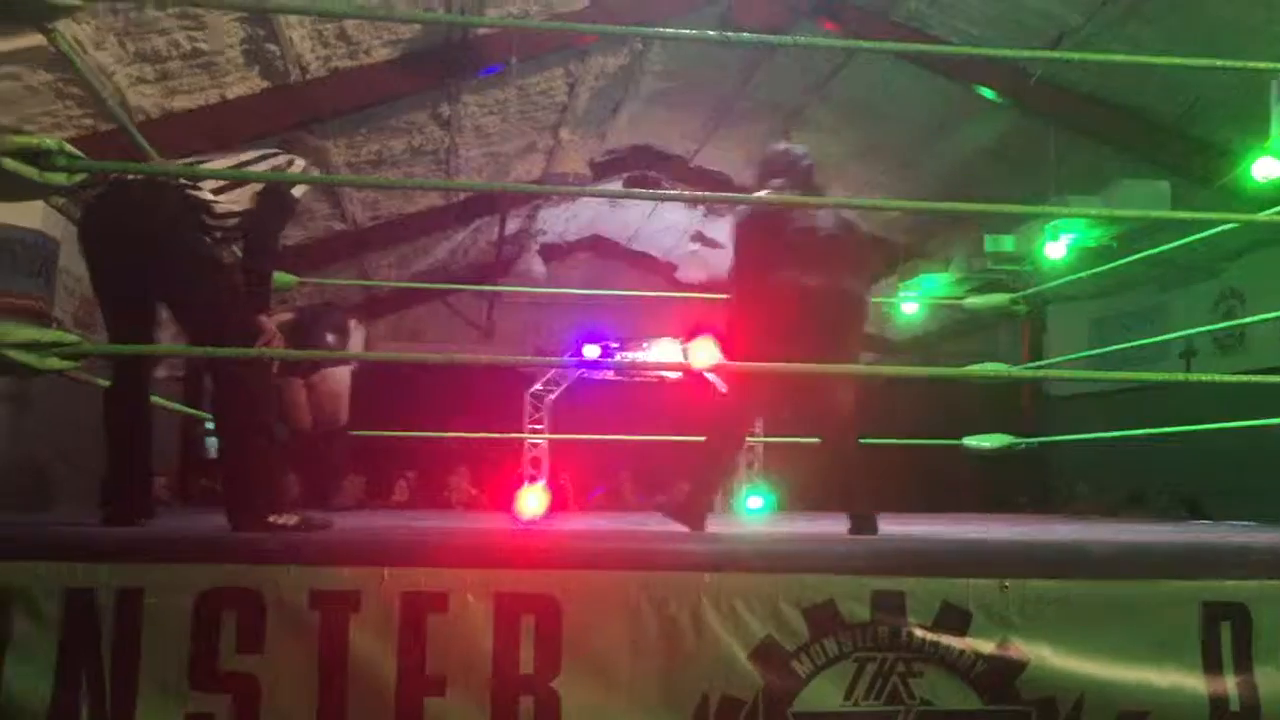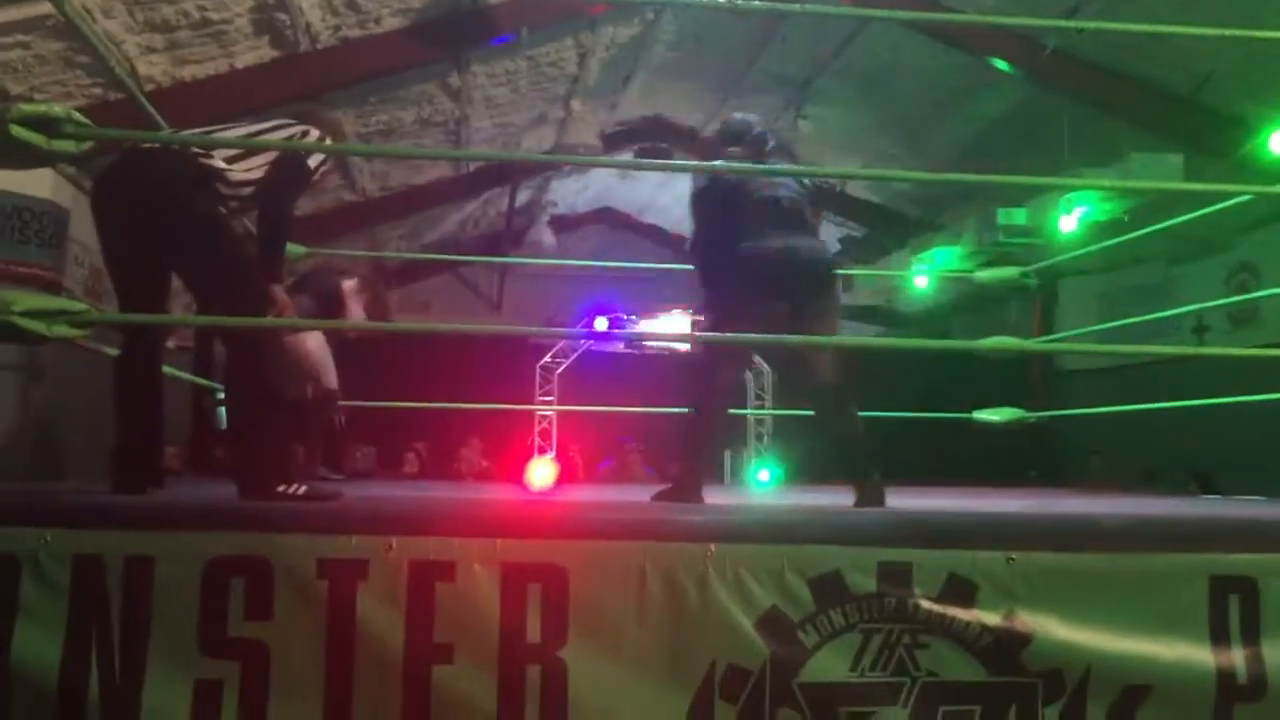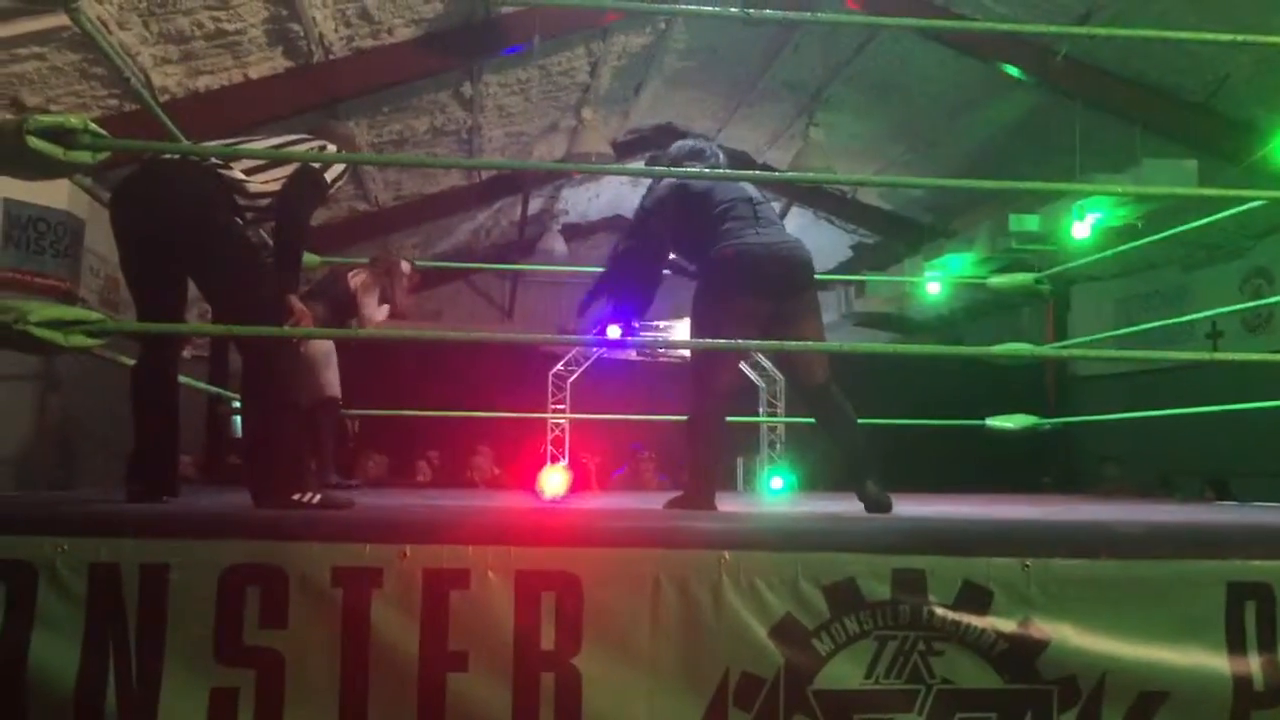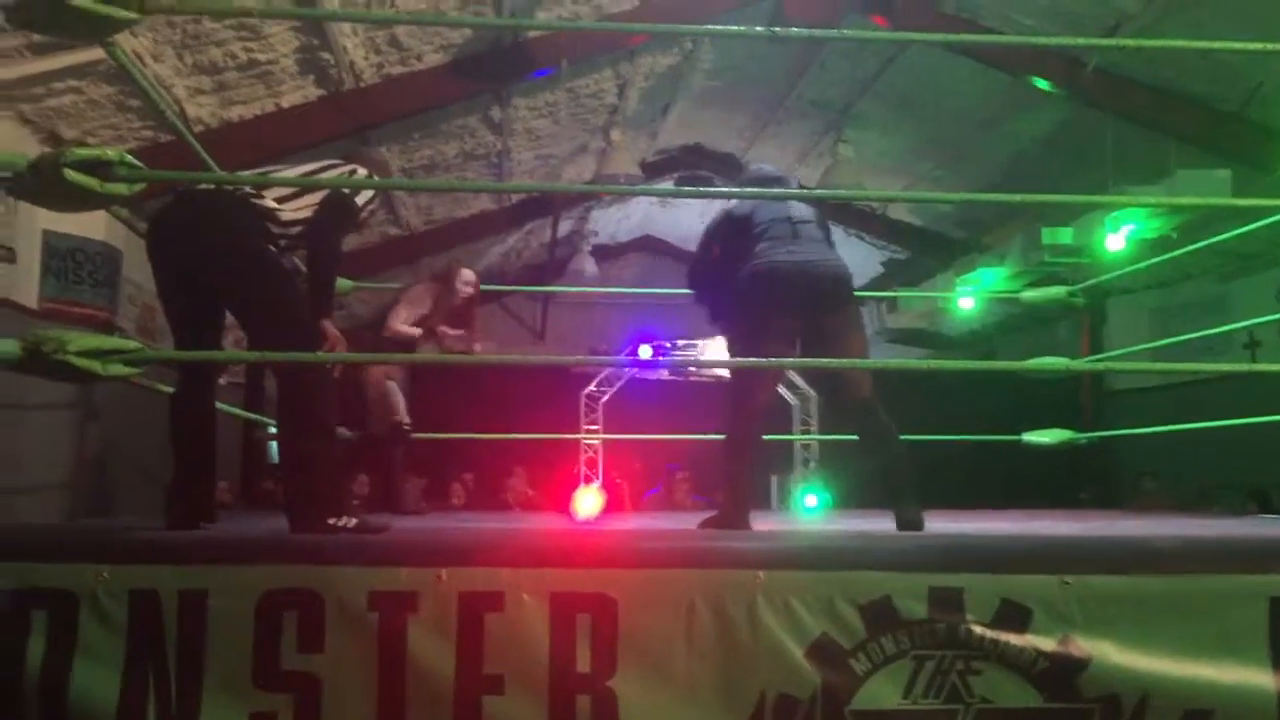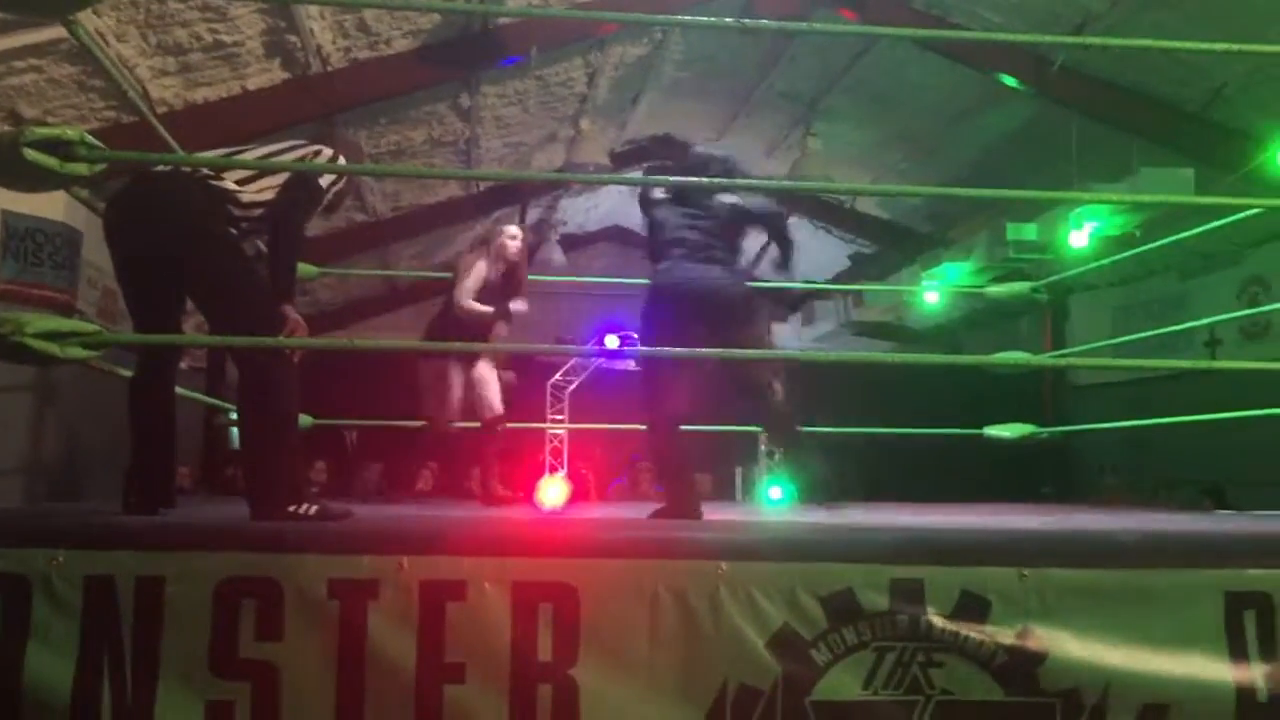
dt=0.5s
person 1, frame 1
left shoulder: (247, 164)
right shoulder: (301, 169)
right elbow: (262, 227)
right wrist: (258, 310)
left hip: (104, 210)
right hip: (167, 219)
left knee: (131, 361)
right knee: (241, 357)
left ankle: (123, 503)
right ankle: (258, 508)
person 1, frame 2
left shoulder: (258, 133)
right shoulder: (317, 139)
right elbow: (276, 196)
right wrist: (271, 281)
left hip: (118, 178)
right hip: (179, 188)
left knee: (142, 329)
right knee: (252, 330)
left ankle: (133, 473)
right ankle: (266, 479)
person 1, frame 3
left shoulder: (276, 148)
right shoulder: (332, 156)
right elbow: (293, 208)
right wrist: (288, 291)
left hip: (135, 191)
right hip: (197, 199)
left knee: (159, 341)
right knee: (268, 339)
left ankle: (149, 481)
right ankle: (282, 486)
person 1, frame 4
left shoulder: (307, 175)
right shoulder: (364, 179)
right elbow: (325, 232)
right wrist: (322, 317)
left hip: (172, 221)
right hip: (230, 229)
left knee: (197, 369)
right knee: (304, 365)
left ankle: (187, 508)
right ankle: (320, 512)
person 1, frame 5
left shoulder: (278, 157)
right shoulder: (330, 161)
right elbow: (288, 215)
right wrist: (283, 301)
left hip: (130, 204)
right hip: (189, 212)
left knee: (157, 352)
right knee: (266, 350)
left ankle: (145, 493)
right ankle: (279, 498)
person 2, frame 1
left shoulder: (761, 205)
right shoulder: (839, 213)
left elbow: (745, 273)
right elbow: (864, 267)
left wrist: (736, 327)
left hip: (784, 308)
right hip: (842, 310)
left knee: (736, 412)
right knee: (838, 420)
left ankle: (697, 503)
right ankle: (860, 515)
person 2, frame 2
left shoulder: (717, 174)
right shoulder: (793, 175)
left elbow: (708, 244)
left wrist: (716, 294)
left hip: (756, 274)
right hip: (813, 271)
left knee: (713, 383)
right knee: (829, 385)
left ankle: (689, 484)
right ankle: (865, 482)
person 2, frame 3
left shoulder: (674, 187)
right shoulder: (744, 187)
left elbow: (637, 250)
left wrist: (617, 302)
right wrist: (678, 263)
left hip: (738, 270)
right hip: (793, 264)
left knee: (711, 389)
right knee: (818, 385)
left ankle: (700, 492)
right ankle: (868, 483)
person 2, frame 4
left shoulder: (734, 213)
right shoulder: (808, 212)
left elbow: (701, 277)
left wrist: (725, 307)
left hip: (772, 286)
right hip: (831, 283)
left knee: (748, 407)
right knee: (862, 402)
left ankle: (734, 511)
right ankle: (905, 504)
person 2, frame 5
left shoulder: (660, 204)
right shoulder: (730, 205)
right elbow: (772, 214)
right wrist: (785, 249)
left hip: (671, 301)
right hip: (729, 302)
left knee: (665, 411)
right knee: (766, 395)
left ankle: (683, 499)
person 3, frame 1
left shoulder: (303, 315)
right shoulder: (352, 323)
left elbow: (274, 322)
right elbow: (351, 359)
left hip: (292, 358)
left knee: (302, 431)
right knee: (334, 429)
left ankle: (311, 493)
right ankle: (329, 494)
person 3, frame 2
left shoulder: (330, 280)
right shoulder: (355, 286)
right wrist: (362, 315)
left knee: (298, 398)
right knee: (326, 389)
right ankle: (312, 465)
person 3, frame 3
left shoulder: (366, 279)
right shoulder: (369, 280)
right elbow: (369, 322)
right wrist: (390, 304)
right hip: (314, 327)
left knee: (312, 401)
right knee: (329, 399)
right ankle: (326, 471)
person 3, frame 4
left shoulder: (449, 309)
right shoulder: (425, 293)
left elbow: (443, 345)
right elbow: (391, 328)
left wrist: (469, 348)
right wrist: (432, 332)
left hip: (398, 362)
left knee: (384, 429)
right knee: (399, 426)
right ankle: (395, 497)
person 3, frame 5
left shoulder: (509, 278)
right shoulder: (480, 266)
right elbow: (461, 305)
right wrist: (502, 312)
left hip: (477, 350)
right hip: (448, 345)
left knee: (495, 416)
right knee: (444, 422)
left ankle: (491, 487)
